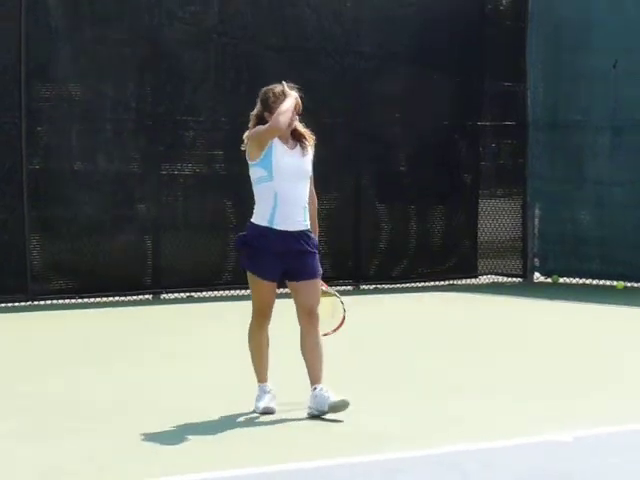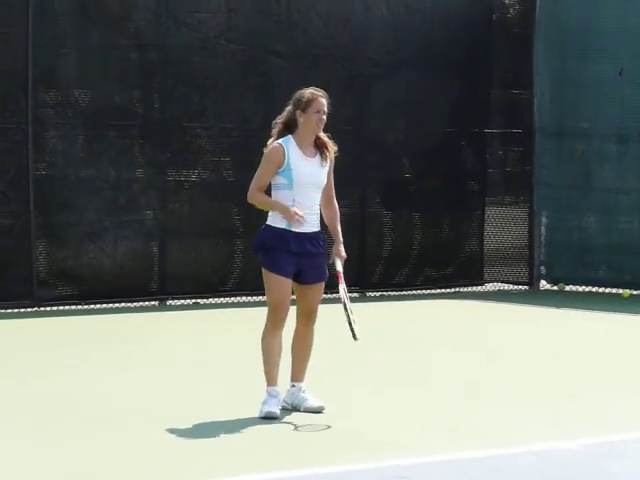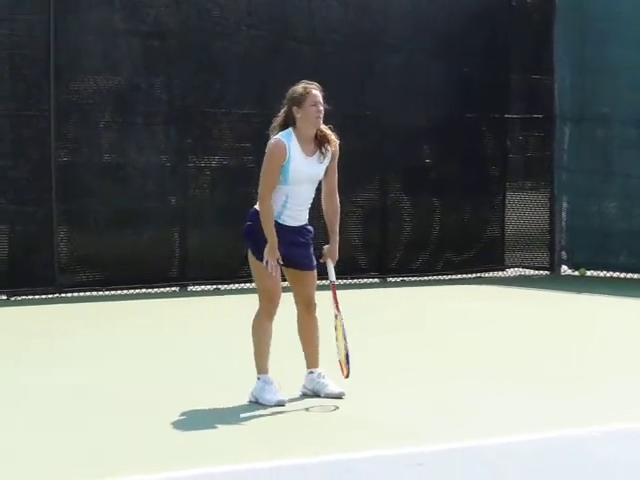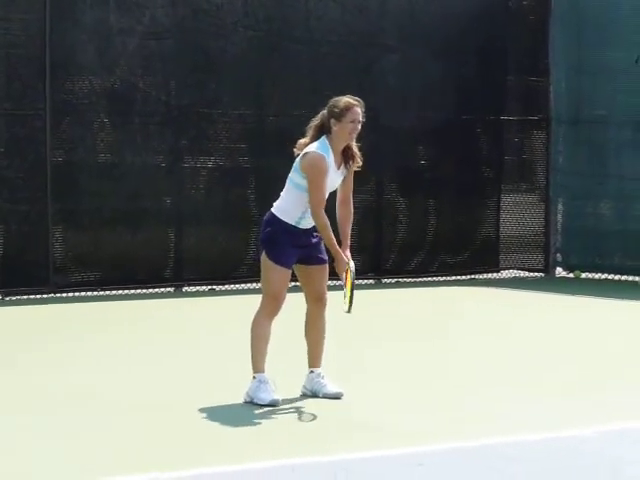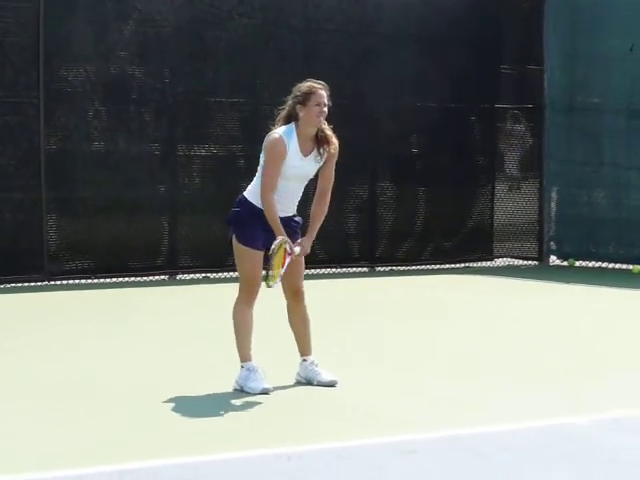
dt=1s
person 1, frame 1
left shoulder: (306, 143)
right shoulder: (257, 139)
right elbow: (279, 126)
left wrist: (315, 236)
right wrist: (290, 96)
left hip: (301, 239)
right hip: (265, 238)
left knee: (310, 316)
right knee: (262, 316)
left ankle: (318, 394)
right ankle: (264, 390)
person 1, frame 2
left shoulder: (327, 152)
right shoulder: (279, 148)
right elbow: (254, 194)
left wrist: (338, 241)
right wrist: (284, 210)
left hip: (313, 241)
right hip: (280, 239)
left knee: (308, 318)
right knee: (277, 316)
left ankle: (296, 390)
right ankle: (272, 394)
person 1, frame 3
left shoulder: (331, 145)
right shoulder: (279, 145)
left elbow: (331, 196)
right elbow: (264, 197)
left wrist: (334, 240)
right wrist: (271, 244)
left hip: (300, 231)
right hip: (267, 228)
left knee: (309, 304)
right knee: (270, 304)
left ankle: (314, 376)
right ankle: (263, 382)
person 1, frame 4
left shoulder: (349, 156)
right shoulder: (316, 157)
left elbow: (345, 203)
right elbow: (318, 212)
left wrist: (346, 248)
right wrist: (337, 254)
left hip: (308, 232)
right hip: (281, 229)
left knee: (318, 302)
right knee: (271, 304)
left ankle: (314, 376)
right ankle: (259, 381)
person 1, frame 5
left shoulder: (329, 145)
right shoulder: (278, 140)
left elbow: (323, 194)
right elbow: (266, 195)
left wrist: (309, 237)
right wrist: (282, 238)
left hip: (288, 219)
right hip: (252, 215)
left knee: (296, 293)
right knee: (249, 291)
left ankle: (307, 364)
right ankle: (247, 370)
